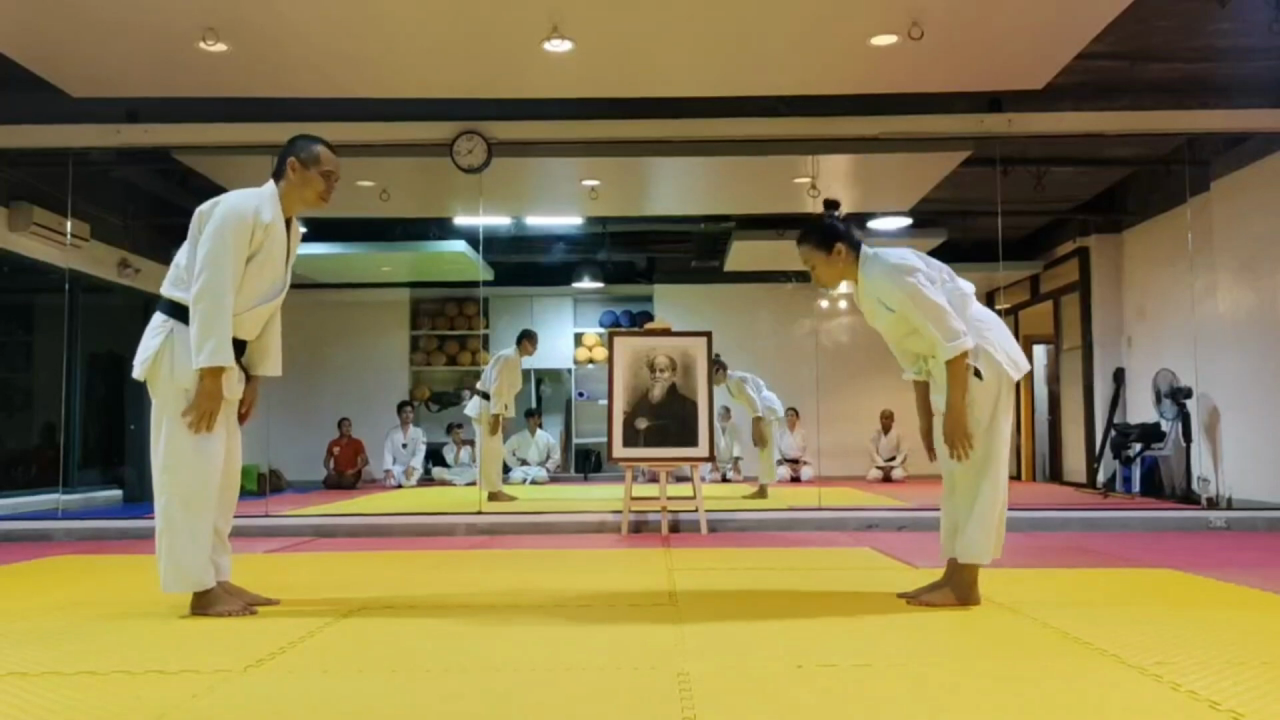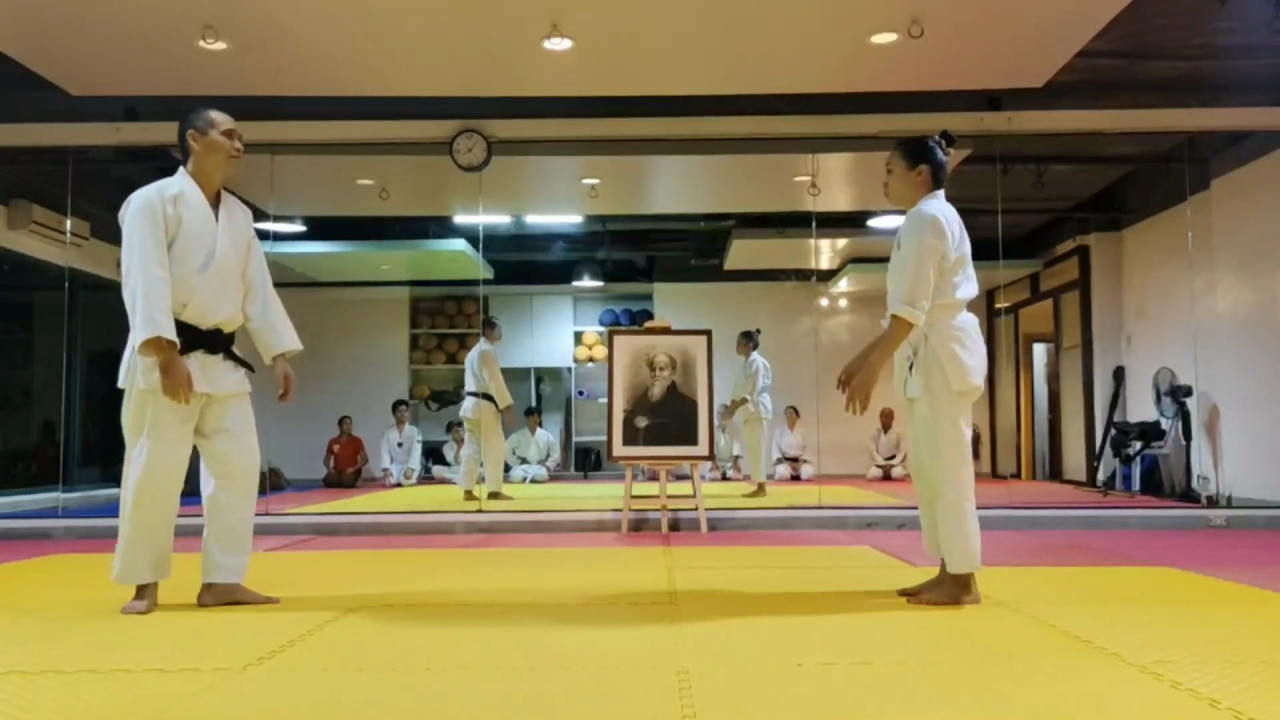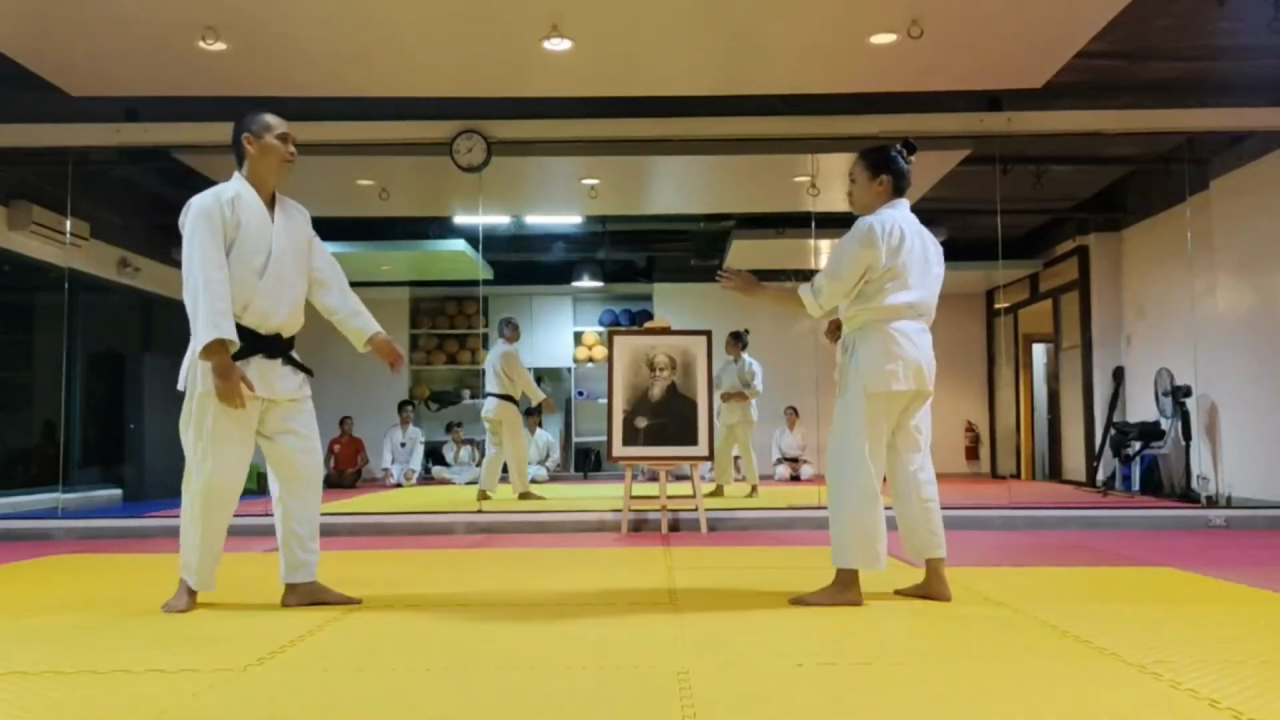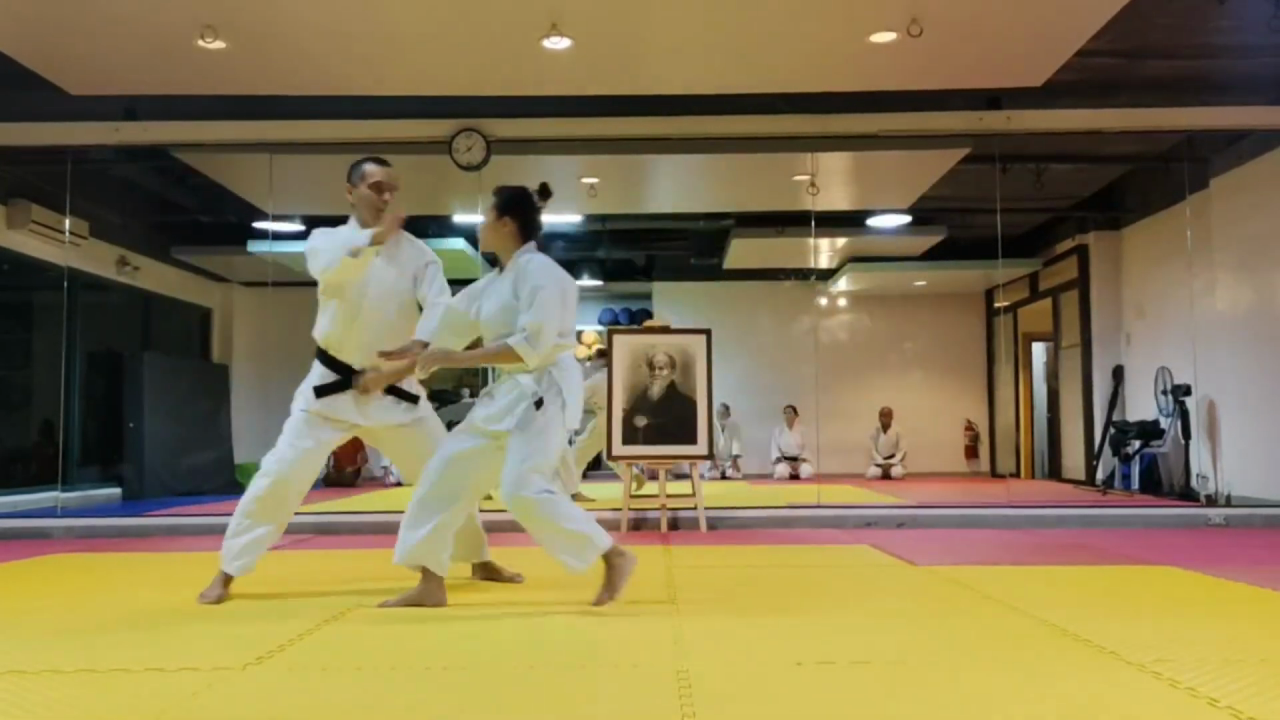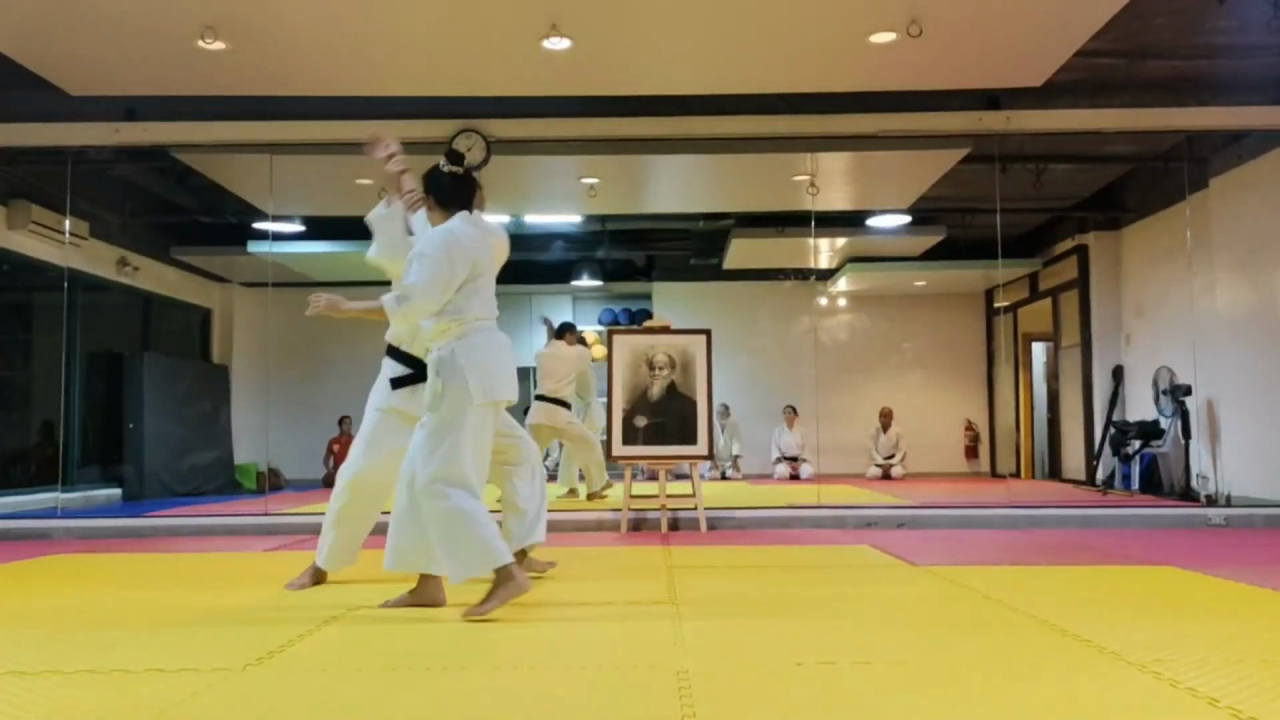
dt=1s
person 1, frame 1
left shoulder: (289, 230)
right shoulder: (239, 211)
right elbow: (210, 297)
left wrist: (253, 378)
right wrist: (210, 378)
left hip: (221, 356)
right hip: (184, 350)
left knee: (222, 472)
right knee: (191, 468)
left ankle: (216, 579)
right ankle: (201, 589)
person 1, frame 2
left shoulder: (239, 213)
right shoulder: (154, 201)
left elbow: (258, 289)
right elbow: (145, 281)
left wrist: (280, 355)
right wrist: (166, 354)
left hip: (222, 360)
right hip: (168, 355)
left knee: (238, 467)
right knee: (155, 470)
left ankle: (221, 580)
right ankle: (145, 583)
person 1, frame 3
left shoulder: (296, 216)
right shoulder: (211, 206)
left elbow: (328, 283)
right elbow: (205, 285)
left wrist: (374, 336)
right wrist: (221, 358)
left hip: (282, 364)
right hip: (229, 360)
left knee: (302, 467)
right knee: (215, 474)
left ankle: (300, 581)
right ankle: (191, 581)
person 1, frame 4
left shoulder: (416, 252)
right shoulder: (327, 238)
left elbow: (439, 305)
right elbow: (328, 265)
left wrist: (426, 341)
right wrist: (378, 235)
left hip: (393, 389)
right hip: (331, 386)
right knee: (282, 473)
left ankle: (479, 559)
right ankle: (228, 570)
person 1, frame 5
right shoulder: (410, 238)
right elbow: (394, 258)
right hip: (407, 382)
left knee: (519, 451)
right knee: (364, 471)
left ankle: (521, 549)
right ankle: (324, 563)
person 2, frame 1
left shoulder: (890, 271)
right shoulder: (865, 287)
left elbow: (952, 337)
right elbow: (914, 354)
left wrist: (955, 411)
right wrist: (929, 413)
left hip: (982, 355)
right hip: (956, 365)
left knee: (976, 467)
right knee: (959, 472)
left ankle: (965, 583)
right ankle: (955, 574)
person 2, frame 2
left shoulder: (927, 217)
right shoulder: (934, 217)
left elbow: (912, 309)
right elbow: (909, 306)
left wrist: (871, 367)
right wrist: (864, 359)
left hip: (940, 353)
right hip: (934, 353)
left knee: (945, 467)
right knee: (931, 468)
left ankle: (962, 581)
right ankle: (949, 573)
person 2, frame 3
left shoulder: (872, 228)
right shoulder: (925, 237)
left elbow: (821, 294)
left wrist: (758, 289)
right wrist: (856, 318)
left hip: (878, 352)
right hip: (915, 351)
left knee: (854, 466)
right knee: (911, 464)
left ankle: (847, 582)
right ankle: (935, 577)
person 2, frame 4
left shoulder: (540, 273)
right shoulder: (491, 283)
left elbow: (532, 346)
right elbow: (450, 329)
left wrist: (459, 360)
right wrist: (394, 372)
left hip: (545, 393)
right hip: (508, 396)
left knee: (524, 490)
right knee: (445, 473)
left ankle: (612, 557)
right ankle: (430, 585)
person 2, frame 5
left shoulder: (443, 240)
right shoulder: (478, 233)
left elbow: (413, 301)
right elbow: (425, 234)
left hip: (465, 367)
right hip: (468, 368)
left knee: (440, 481)
right knee: (420, 474)
left ankle: (506, 573)
right ankle: (429, 583)
